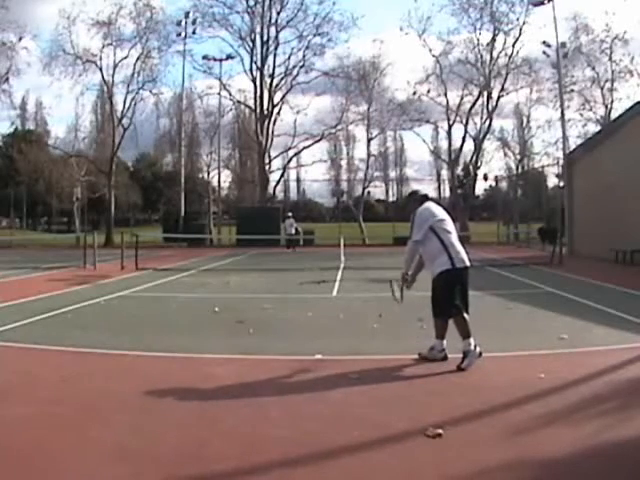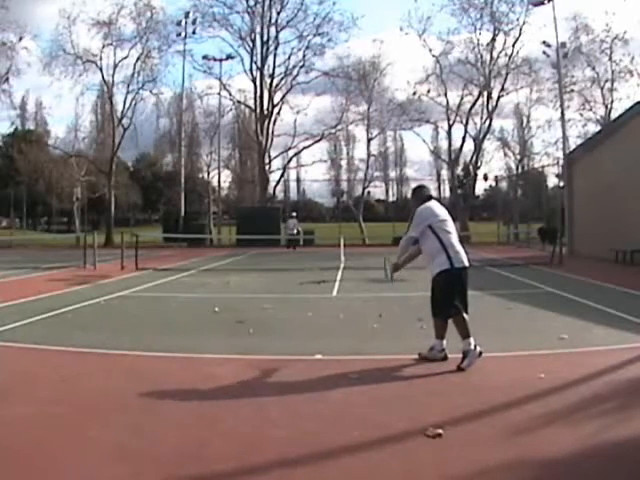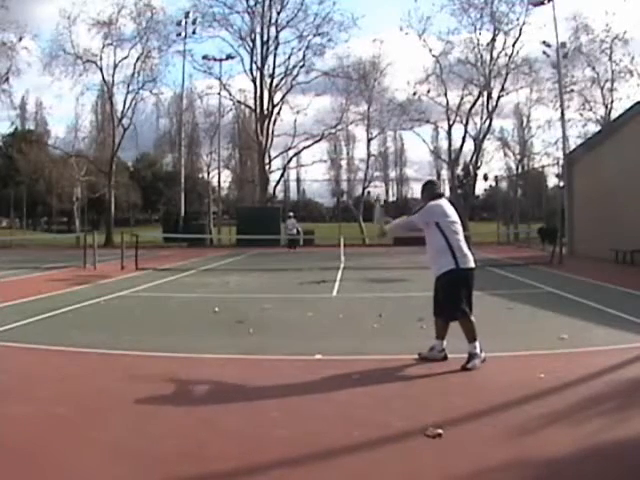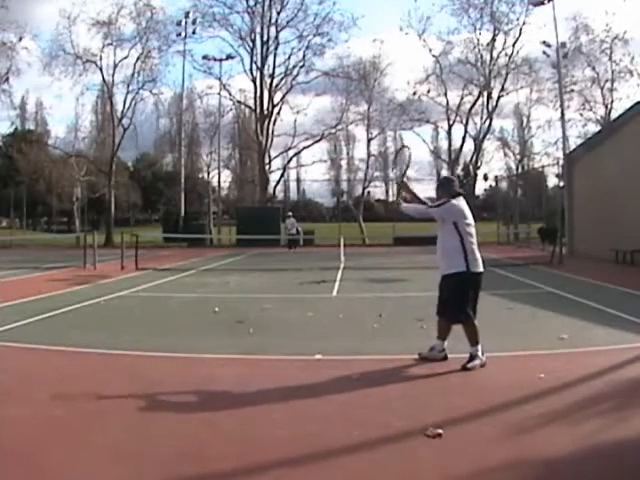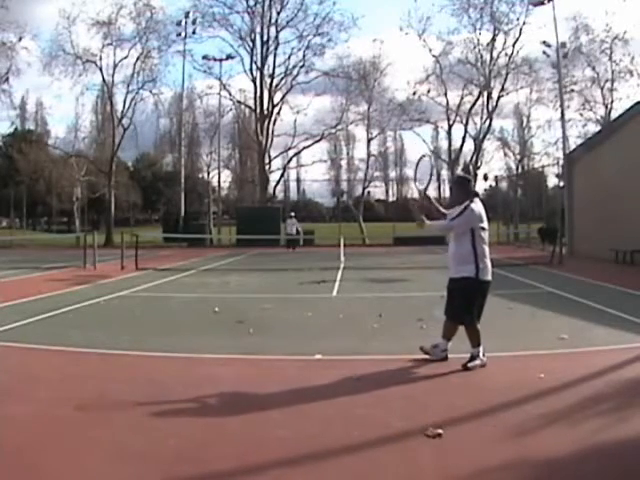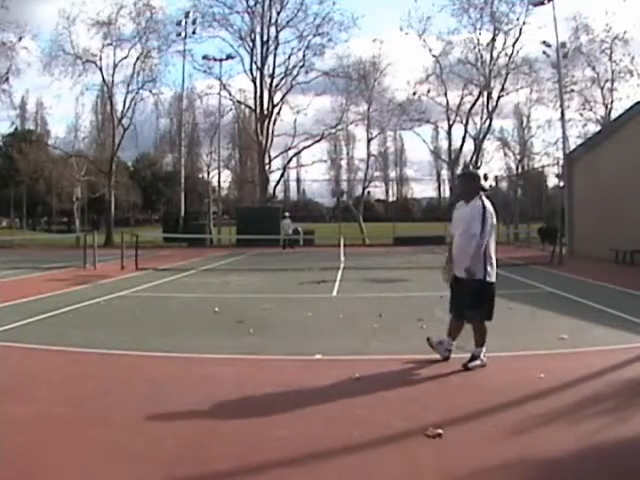
dt=0.5s
person 1, frame 1
left shoulder: (423, 211)
right shoulder: (430, 213)
left elbow: (413, 243)
right elbow: (424, 250)
left wrist: (406, 270)
right wrist: (413, 274)
left hip: (451, 267)
right hip: (444, 268)
left knee: (455, 308)
right knee: (439, 309)
left ankle: (471, 347)
right ankle: (439, 348)
person 1, frame 2
left shoulder: (424, 210)
right shoulder: (432, 211)
left elbow: (408, 239)
right elbow: (420, 245)
left wrist: (398, 260)
right wrist: (403, 263)
left hip: (450, 266)
right hip: (444, 268)
left knee: (454, 308)
right knee: (439, 309)
left ankle: (470, 347)
right ankle: (439, 348)
person 1, frame 3
left shoulder: (434, 207)
right shoulder: (439, 209)
left elbow: (408, 222)
right elbow: (416, 224)
left wrist: (388, 228)
right wrist: (394, 224)
left hip: (456, 268)
right hip: (447, 269)
left knee: (460, 311)
right knee: (441, 311)
left ankle: (476, 351)
right ankle: (439, 349)
person 1, frame 4
left shoulder: (453, 206)
right shoulder: (451, 207)
left elbow: (423, 211)
right elbow: (428, 207)
left wrist: (402, 205)
right wrist: (409, 193)
left hip: (464, 271)
right hip: (453, 270)
left knee: (464, 315)
right knee: (445, 312)
left ankle: (477, 354)
right ankle: (439, 349)
person 1, frame 5
left shoulder: (471, 209)
right shoulder: (464, 208)
left elbow: (446, 226)
right elbow: (446, 217)
left wrist: (425, 222)
right wrist: (429, 201)
left hip: (472, 275)
right hip: (460, 273)
left knee: (467, 318)
right knee: (452, 314)
left ankle: (478, 355)
right ankle: (441, 348)
person 1, frame 6
left shoulder: (482, 207)
right shoulder: (460, 207)
left elbow: (480, 239)
left wrist: (470, 266)
right wrist: (449, 263)
left hip: (478, 274)
right hip: (461, 272)
left knee: (476, 317)
right knee: (457, 313)
left ankle: (479, 354)
right ankle: (446, 346)
